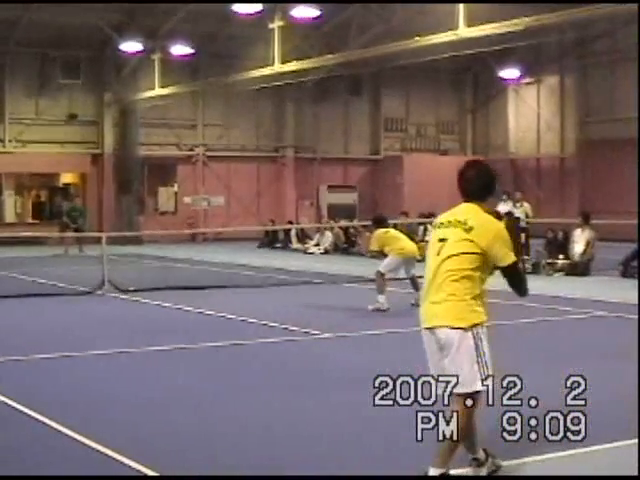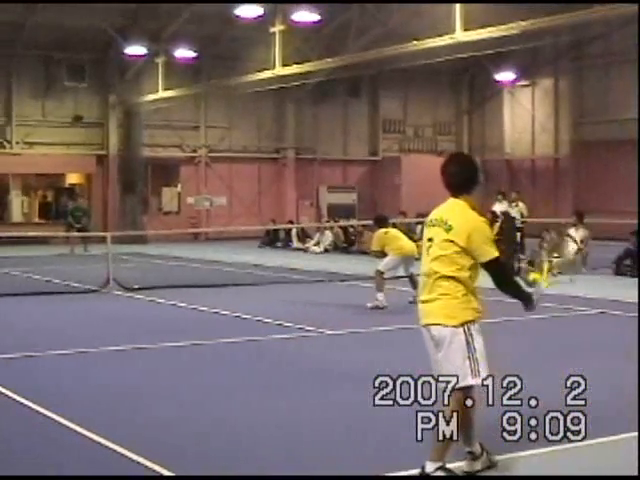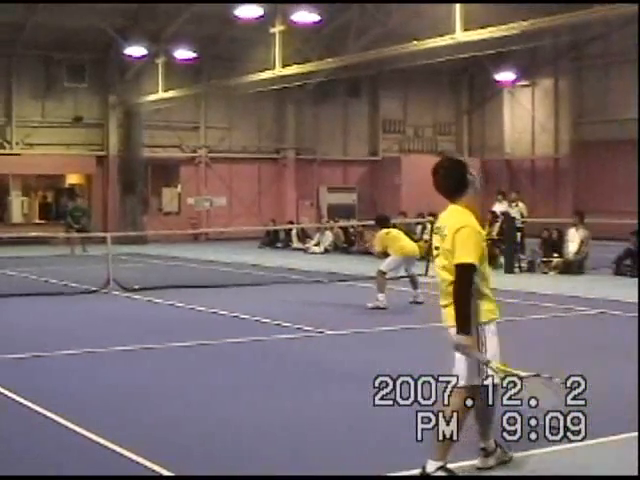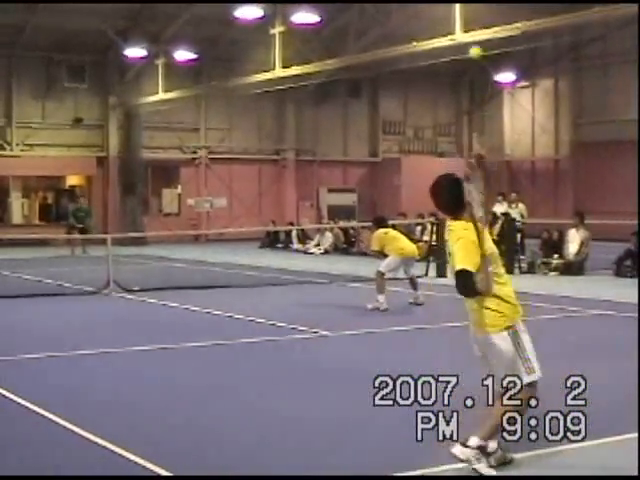
dt=0.3s
person 1, frame 1
left shoulder: (442, 221)
right shoulder: (491, 226)
right elbow: (514, 276)
right wrist: (521, 290)
left hip: (430, 317)
right hip: (461, 320)
left knee: (462, 396)
right knee: (466, 399)
left ankle: (478, 459)
right ankle: (437, 470)
person 1, frame 2
left shoulder: (437, 216)
right shoulder: (474, 222)
right elbow: (499, 274)
left wrist: (509, 277)
right wrist: (525, 297)
left hip: (431, 313)
right hip: (456, 316)
left knee: (463, 388)
right knee: (459, 392)
left ankle: (475, 453)
right ankle: (434, 467)
person 1, frame 3
left shoulder: (448, 218)
right shoulder: (466, 225)
right elbow: (464, 281)
right wrist: (465, 331)
left hip: (467, 317)
right hip: (473, 319)
left knee: (484, 384)
right knee: (466, 391)
left ankle: (488, 449)
right ankle: (435, 465)
person 1, frame 4
left shoulder: (460, 225)
right shoulder: (464, 236)
left elbow: (463, 202)
right elbow: (462, 283)
right wrist: (476, 288)
left hip: (487, 322)
right hip: (500, 321)
left knee: (511, 389)
right knee: (526, 392)
left ankle: (488, 447)
right ankle: (473, 445)
